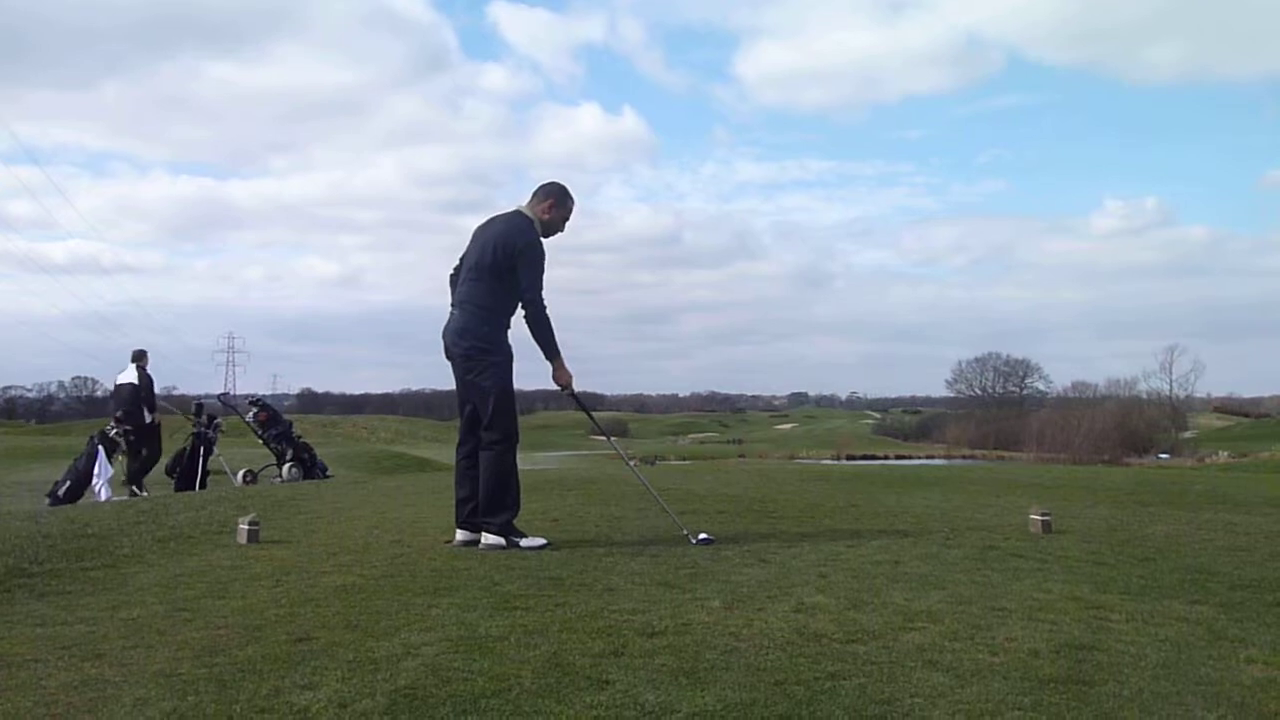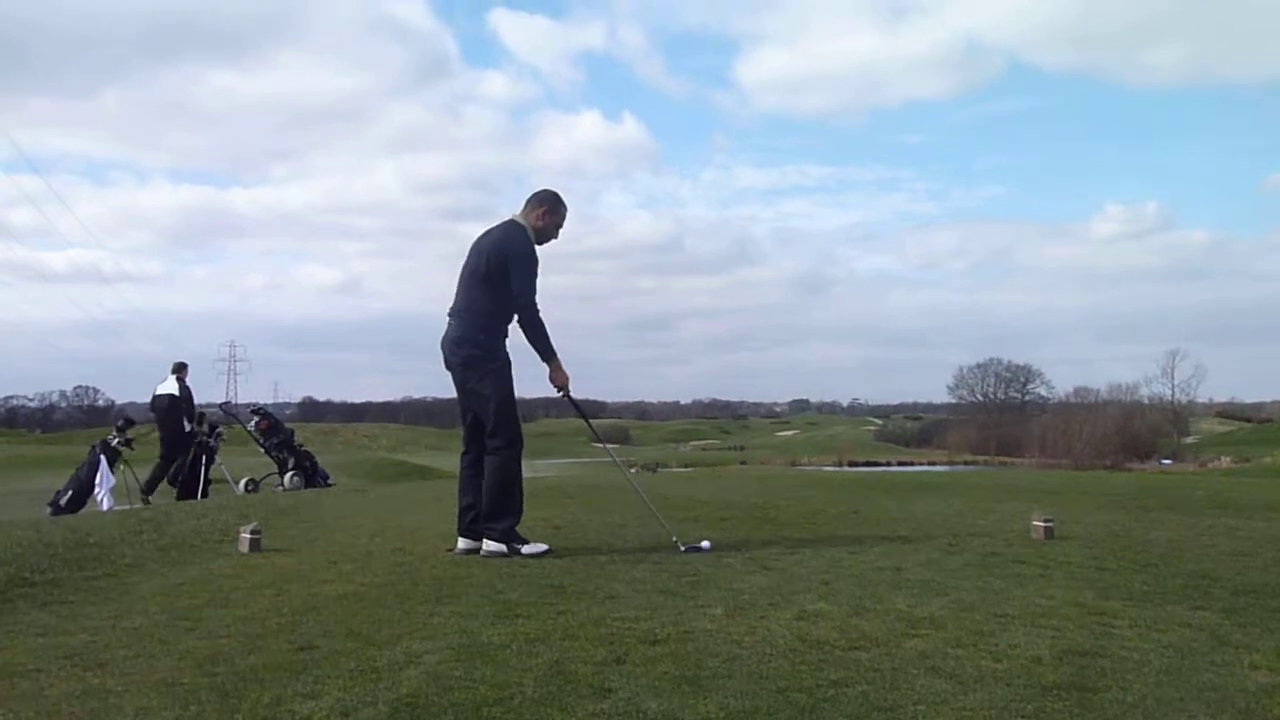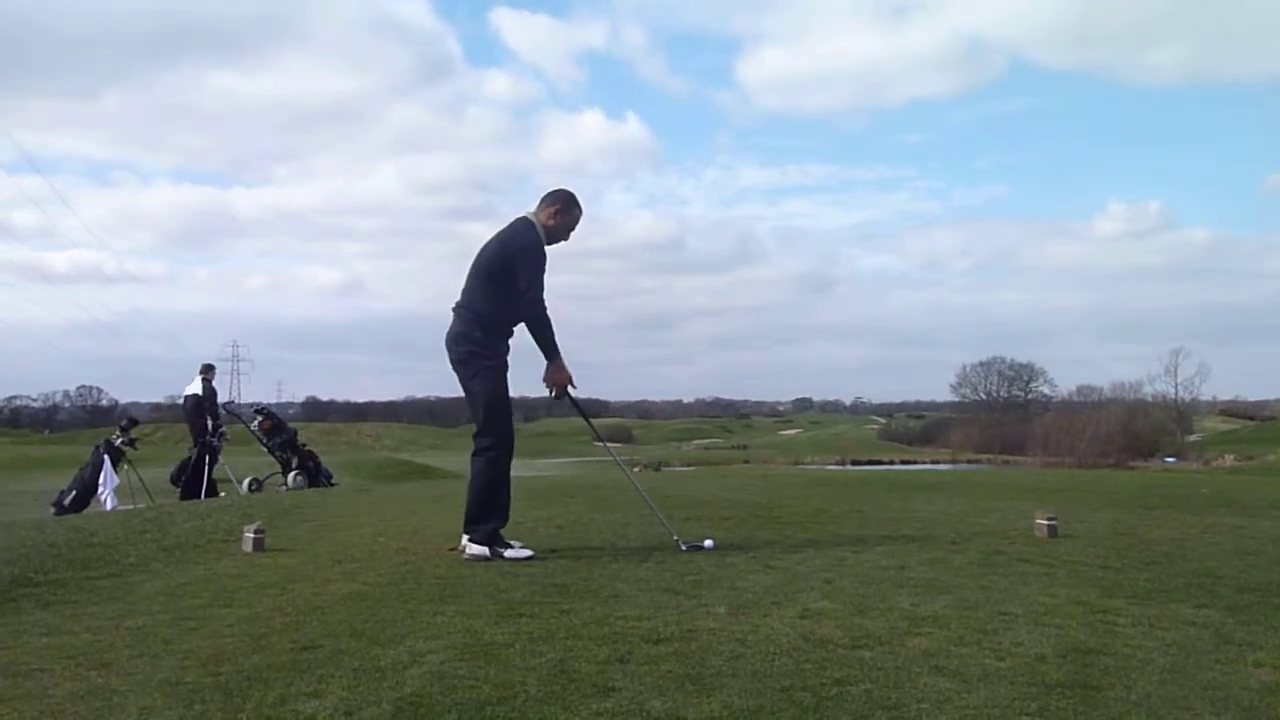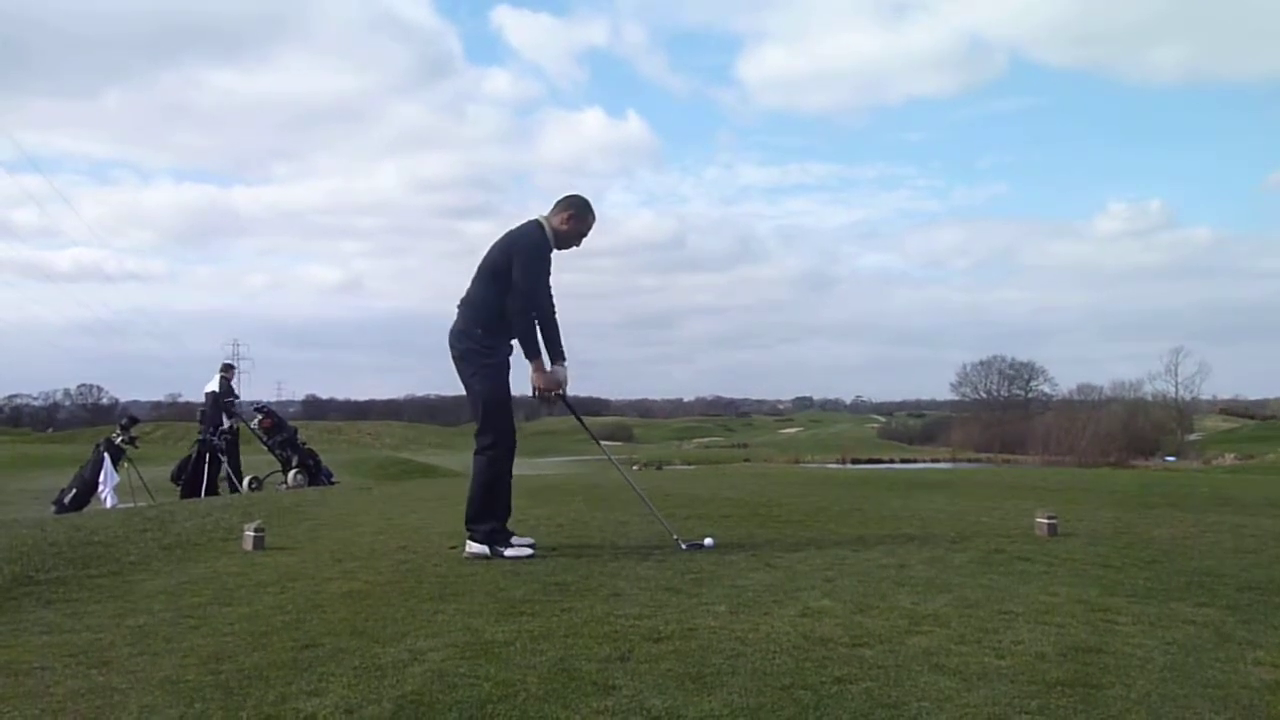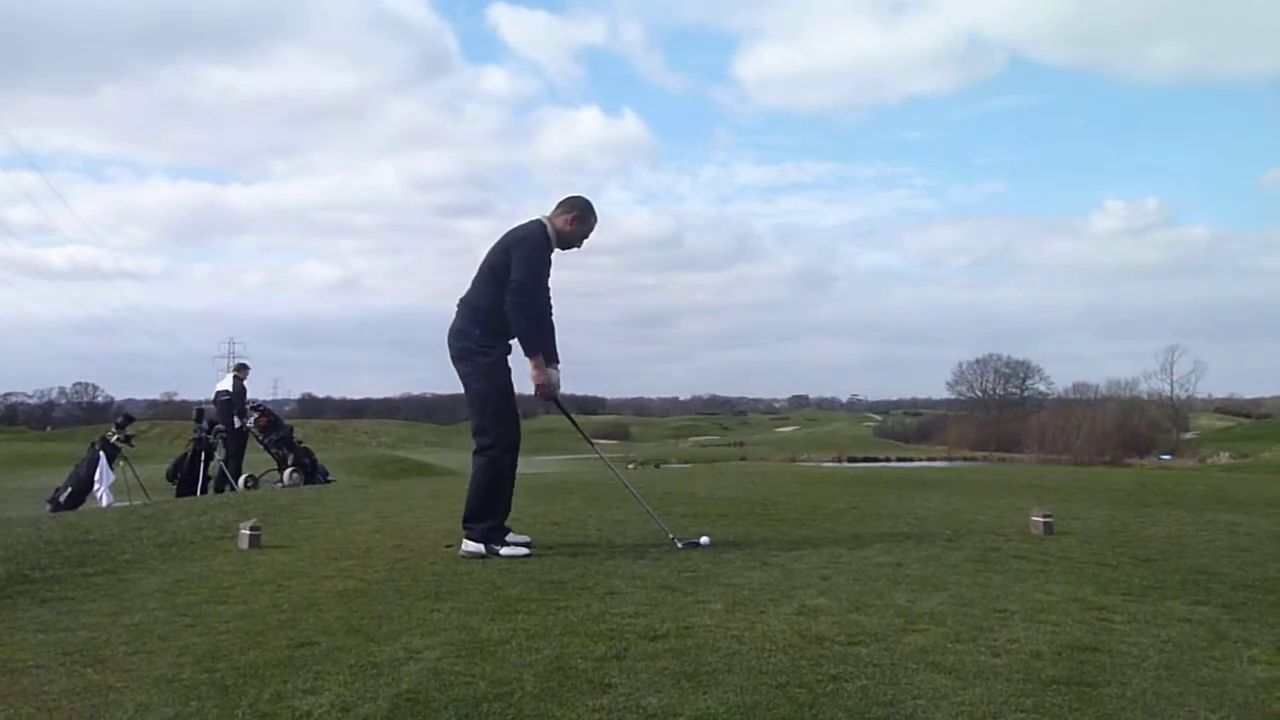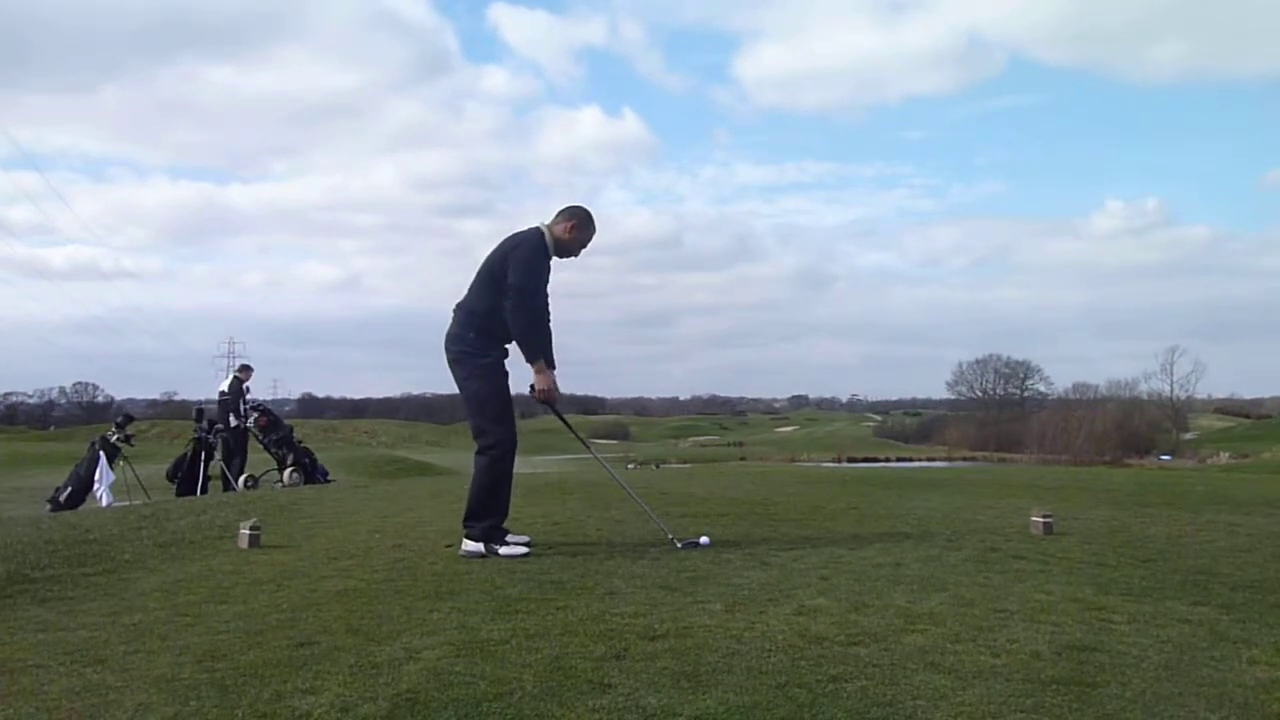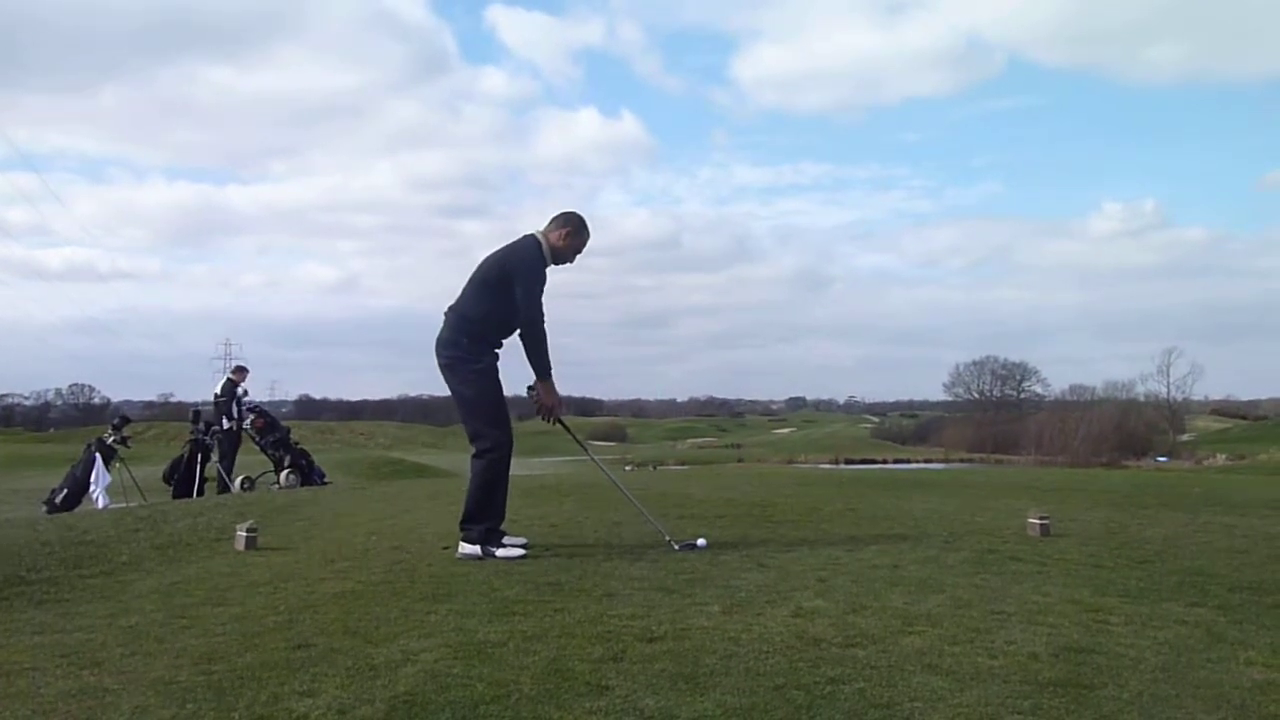
dt=0.5s
person 1, frame 1
left shoulder: (494, 225)
right shoulder: (526, 239)
left elbow: (457, 275)
right elbow: (533, 307)
right wrist: (556, 362)
left hip: (461, 336)
right hip: (484, 341)
left knee: (474, 432)
right knee: (499, 433)
left ankle: (470, 523)
right ankle: (497, 527)
person 1, frame 2
left shoulder: (494, 237)
right shoulder: (519, 246)
right elbow: (527, 310)
right wrist: (553, 363)
left hip: (462, 343)
right hip: (479, 348)
left knee: (478, 440)
right knee: (504, 438)
left ankle: (472, 532)
right ankle: (500, 532)
person 1, frame 3
left shoulder: (516, 237)
right shoulder: (527, 243)
left elbow: (524, 306)
right elbow: (532, 308)
left wrist: (552, 357)
right wrist: (556, 362)
left hip: (472, 342)
right hip: (479, 346)
left knee: (492, 438)
right knee: (496, 440)
left ankle: (476, 529)
right ankle: (483, 537)
person 1, frame 4
left shoulder: (537, 247)
right shoulder: (530, 242)
left elbow: (544, 310)
right elbow: (520, 306)
left wrist: (558, 363)
right wrist: (537, 366)
left hip: (485, 344)
right hip: (478, 344)
left knee: (501, 438)
right knee: (496, 439)
left ankle: (493, 529)
right ankle: (482, 535)
person 1, frame 5
left shoulder: (537, 245)
right shoulder: (532, 240)
left elbow: (540, 310)
right elbow: (517, 303)
left wrist: (551, 365)
right wrist: (536, 363)
left hip: (483, 343)
right hip: (477, 343)
left knee: (506, 437)
right knee: (495, 438)
left ankle: (491, 526)
right ankle: (478, 535)
person 1, frame 6
left shoulder: (536, 254)
right shoulder: (528, 247)
left elbow: (537, 316)
right elbow: (516, 309)
left wrist: (546, 371)
right wrist: (540, 369)
left hip: (482, 347)
right hip: (473, 346)
left knee: (503, 440)
right knee: (496, 439)
left ankle: (489, 528)
right ankle: (478, 534)
person 1, frame 7
left shoulder: (525, 255)
right shoulder: (528, 258)
left elbow: (530, 323)
right elbow: (530, 325)
left wrist: (542, 381)
right wrist: (546, 384)
left hip: (468, 350)
right hip: (465, 351)
left knee: (498, 441)
right knee: (492, 442)
left ankle: (486, 530)
right ankle: (475, 537)
